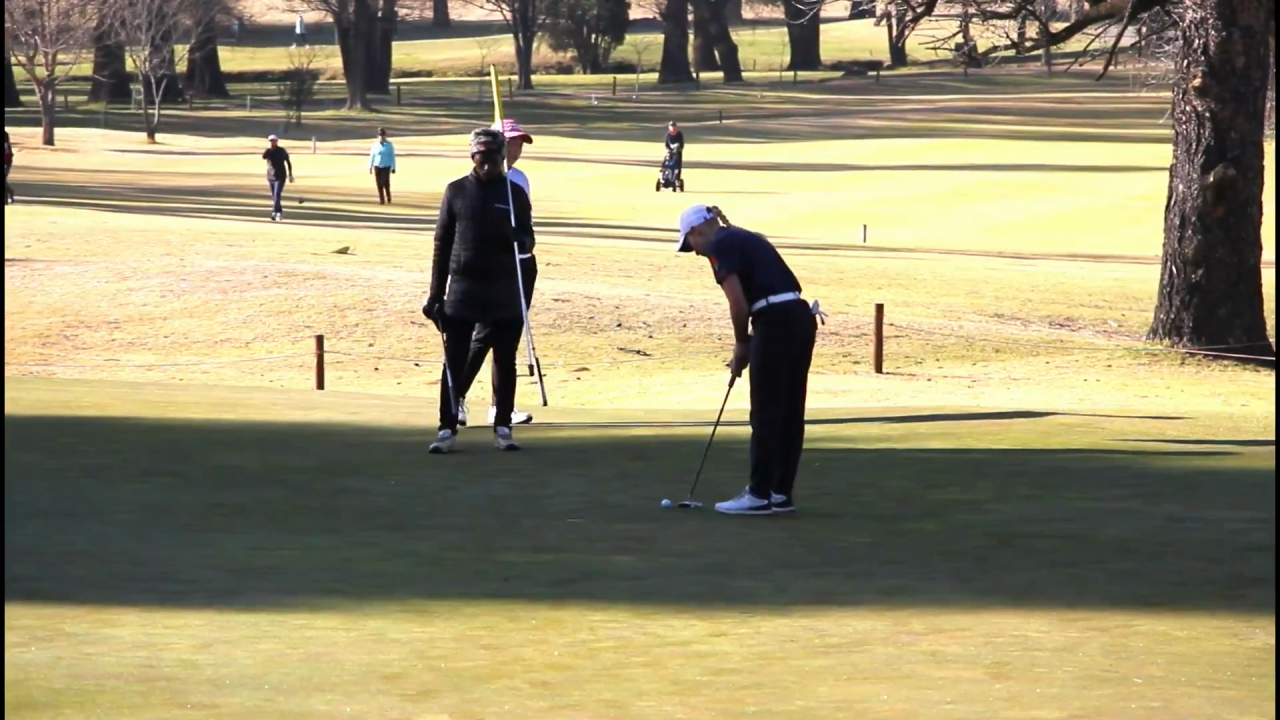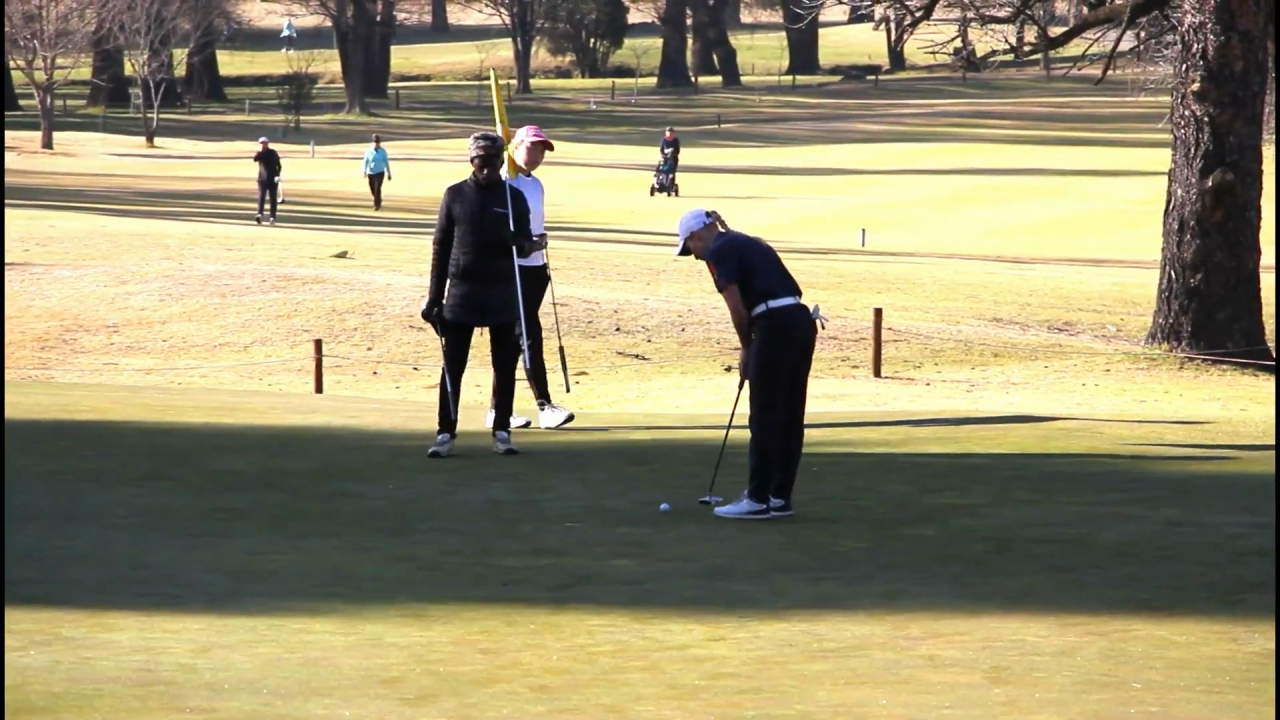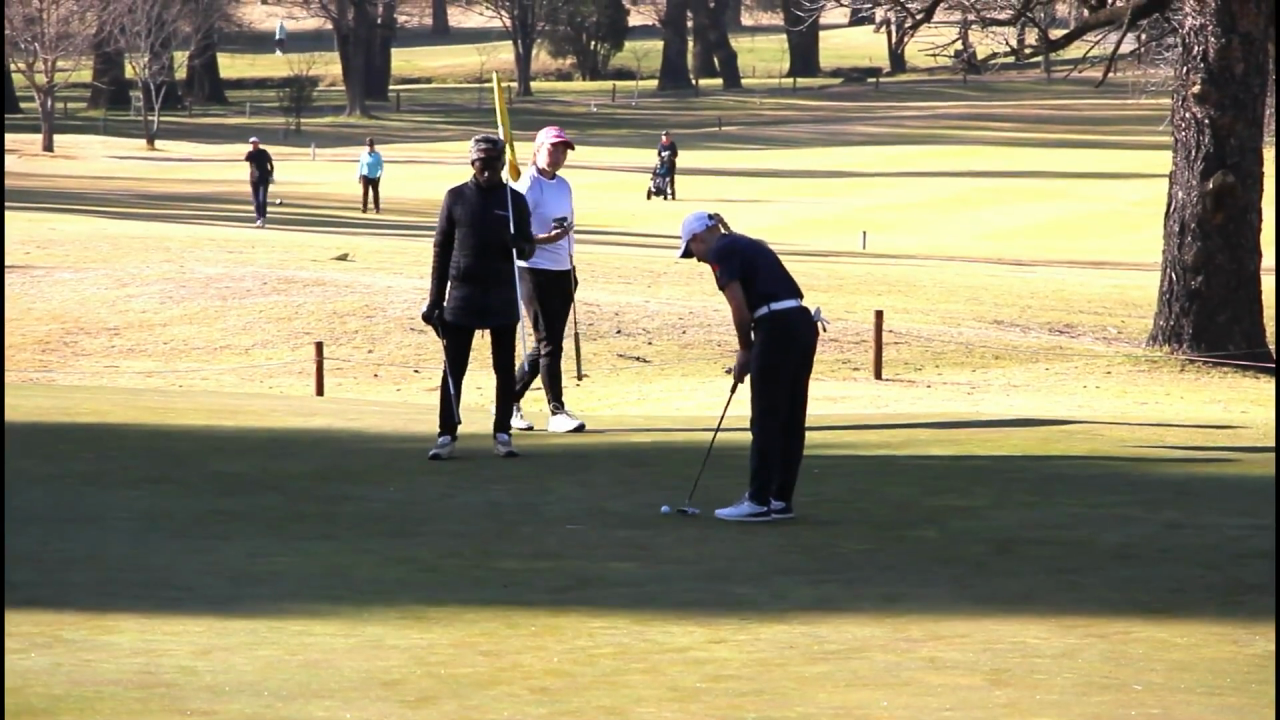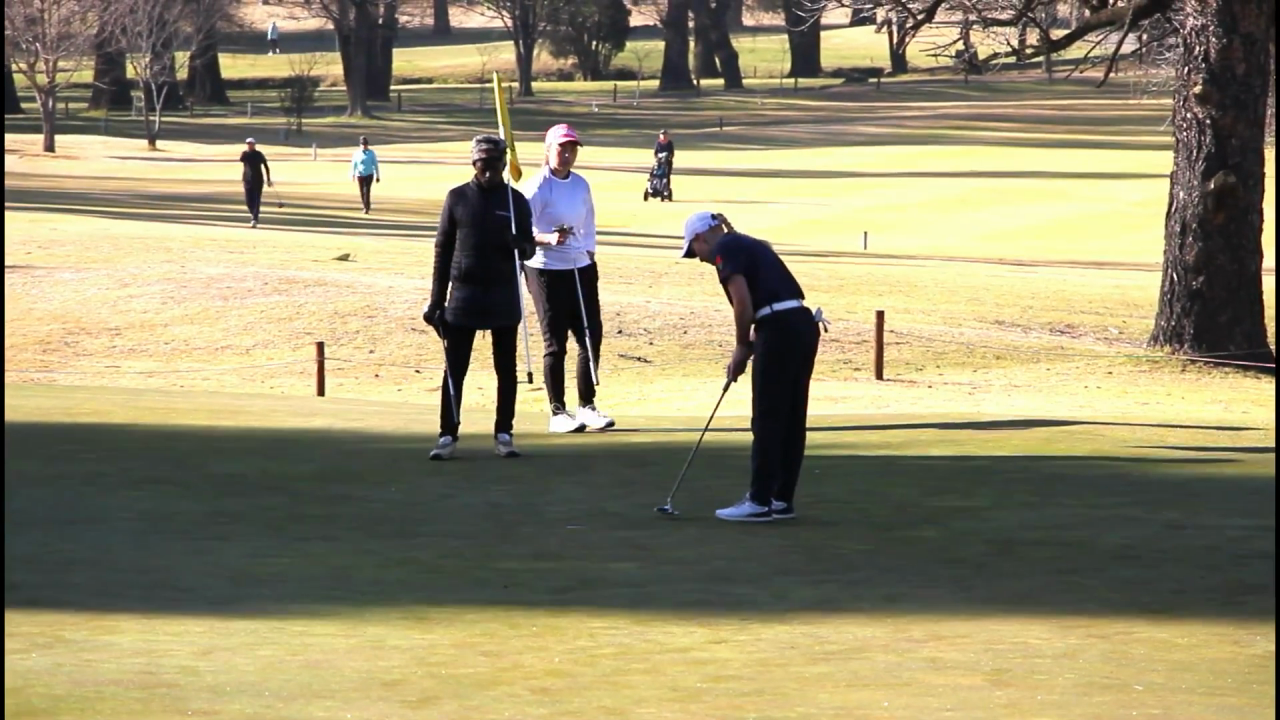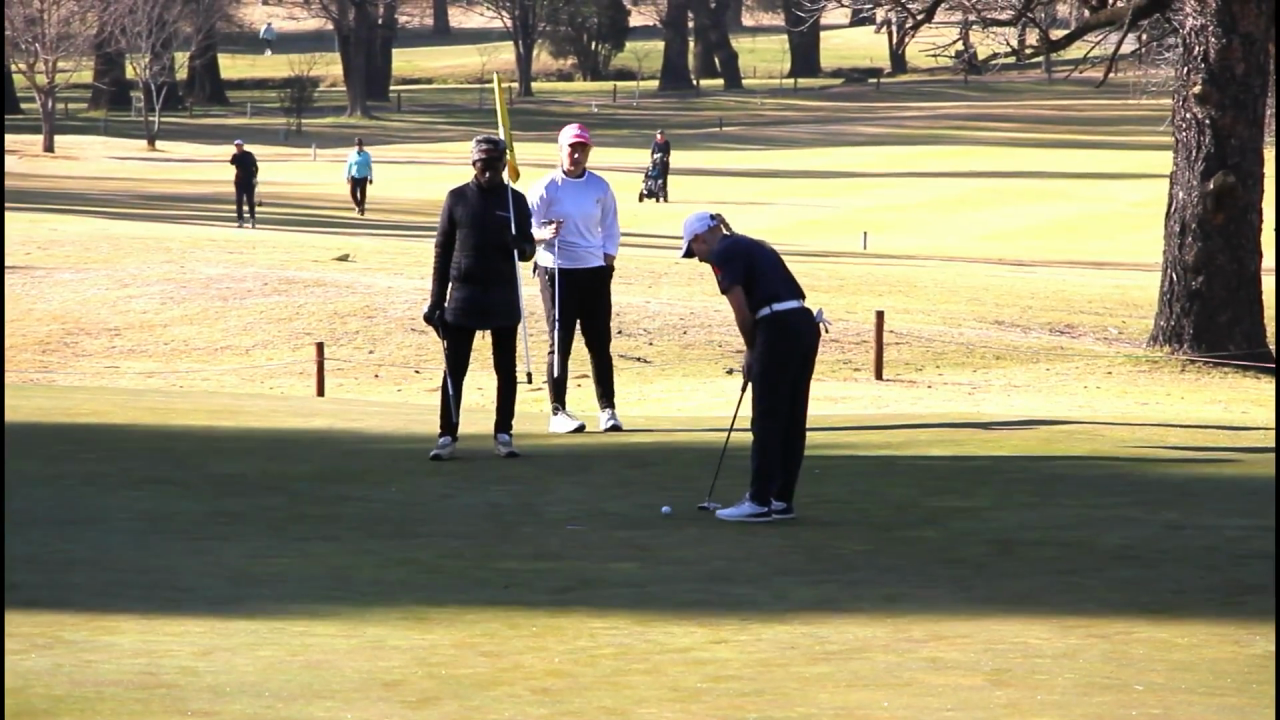
dt=0.4s
person 1, frame 1
left shoulder: (515, 193)
right shoulder: (456, 191)
left elbow: (528, 241)
right elbow: (442, 244)
left wrist: (518, 239)
right wrist: (436, 293)
left hip: (504, 289)
right hip: (463, 288)
left knee: (505, 362)
right knee: (454, 363)
left ankle: (503, 427)
right ankle: (447, 429)
person 1, frame 2
left shoulder: (514, 197)
right shoulder: (454, 195)
left elbow: (528, 244)
right elbow: (440, 248)
left wrist: (519, 243)
right wrist: (434, 297)
left hip: (502, 293)
right hip: (461, 292)
left knee: (505, 366)
right knee: (452, 367)
left ankle: (501, 431)
right ankle: (446, 433)
person 1, frame 3
left shoulder: (515, 200)
right shoulder: (455, 197)
left elbow: (528, 247)
right elbow: (441, 250)
left wrist: (518, 246)
right wrist: (435, 299)
left hip: (503, 296)
right hip: (462, 295)
left knee: (505, 369)
right knee: (453, 369)
left ankle: (502, 434)
right ankle: (446, 435)
person 1, frame 4
left shoulder: (516, 200)
right shoulder: (457, 198)
left elbow: (529, 247)
right elbow: (443, 250)
left wrist: (519, 246)
right wrist: (436, 300)
left hip: (504, 296)
right hip: (463, 295)
left knee: (506, 369)
right knee: (454, 369)
left ankle: (504, 434)
right ankle: (448, 436)
person 1, frame 5
left shoulder: (515, 200)
right shoulder: (456, 198)
left elbow: (528, 248)
right elbow: (442, 251)
left wrist: (519, 246)
right wrist: (436, 300)
left hip: (503, 297)
right hip: (463, 296)
left knee: (506, 369)
right knee: (454, 369)
left ankle: (503, 434)
right ankle: (447, 436)
person 2, frame 1
left shoulder: (720, 245)
right shoulder: (745, 238)
left elbow: (739, 303)
left wrist: (741, 344)
right wrist: (749, 342)
left hip: (777, 323)
right hip: (801, 318)
left knee: (766, 413)
right knee: (791, 412)
left ankle: (760, 495)
right ankle: (782, 492)
person 2, frame 2
left shoulder: (718, 251)
right shoulder: (746, 243)
left elbow: (738, 310)
left wrist: (746, 349)
right wrist: (752, 346)
left hip: (776, 328)
right hip: (801, 322)
left knee: (765, 417)
right knee: (790, 416)
left ankle: (758, 499)
right ankle: (780, 497)
person 2, frame 3
left shoulder: (722, 252)
right shoulder: (748, 245)
left elbow: (741, 309)
left wrist: (745, 350)
right wrist: (752, 349)
left hip: (778, 330)
right hip: (802, 325)
left knee: (766, 420)
right knee: (791, 419)
left ankle: (759, 501)
right ankle: (782, 499)
person 2, frame 4
left shoulder: (725, 249)
right shoulder: (748, 245)
left elbow: (744, 303)
left wrist: (741, 347)
right wrist: (751, 346)
left hip: (780, 331)
right hip: (803, 325)
left knee: (767, 420)
right knee: (792, 419)
left ankle: (760, 502)
right ankle: (782, 500)
person 2, frame 5
left shoulder: (723, 254)
right shoulder: (750, 246)
left elbow: (742, 311)
left wrist: (751, 350)
right wrist: (756, 348)
left hip: (780, 331)
right hip: (804, 326)
left knee: (767, 420)
right knee: (792, 419)
left ankle: (760, 502)
right ankle: (782, 500)
person 3, frame 1
left shoulder: (519, 178)
left wrist: (529, 253)
left hip: (521, 263)
right knee: (484, 334)
left ankle: (500, 406)
right ankle: (456, 398)
person 3, frame 2
left shoulder: (537, 185)
right shoulder: (504, 183)
left wrist: (544, 262)
left hip: (535, 268)
right knee: (530, 337)
left ankle: (497, 409)
right ankle: (544, 405)
person 3, frame 3
left shoulder: (564, 186)
right shoulder: (527, 186)
left wrist: (570, 261)
right wrist: (546, 238)
left hip: (561, 271)
right hip: (533, 271)
left knee: (545, 344)
right knee: (550, 343)
left ankle: (510, 402)
right ankle: (557, 412)
person 3, frame 4
left shoulder: (581, 184)
right shoulder: (537, 187)
left wrist: (589, 255)
right wrist: (548, 240)
left hip: (581, 270)
right hip: (546, 271)
left knee: (591, 338)
right knee: (555, 344)
left ankle: (587, 404)
right ankle: (558, 412)
person 3, frame 5
left shoulder: (600, 186)
right shoulder: (547, 187)
left elbow: (610, 227)
left wrist: (608, 261)
right wrist: (545, 234)
left hip: (595, 271)
right hip: (557, 271)
left knee: (600, 342)
right knee: (560, 343)
left ankle: (607, 410)
right ankle: (558, 412)
